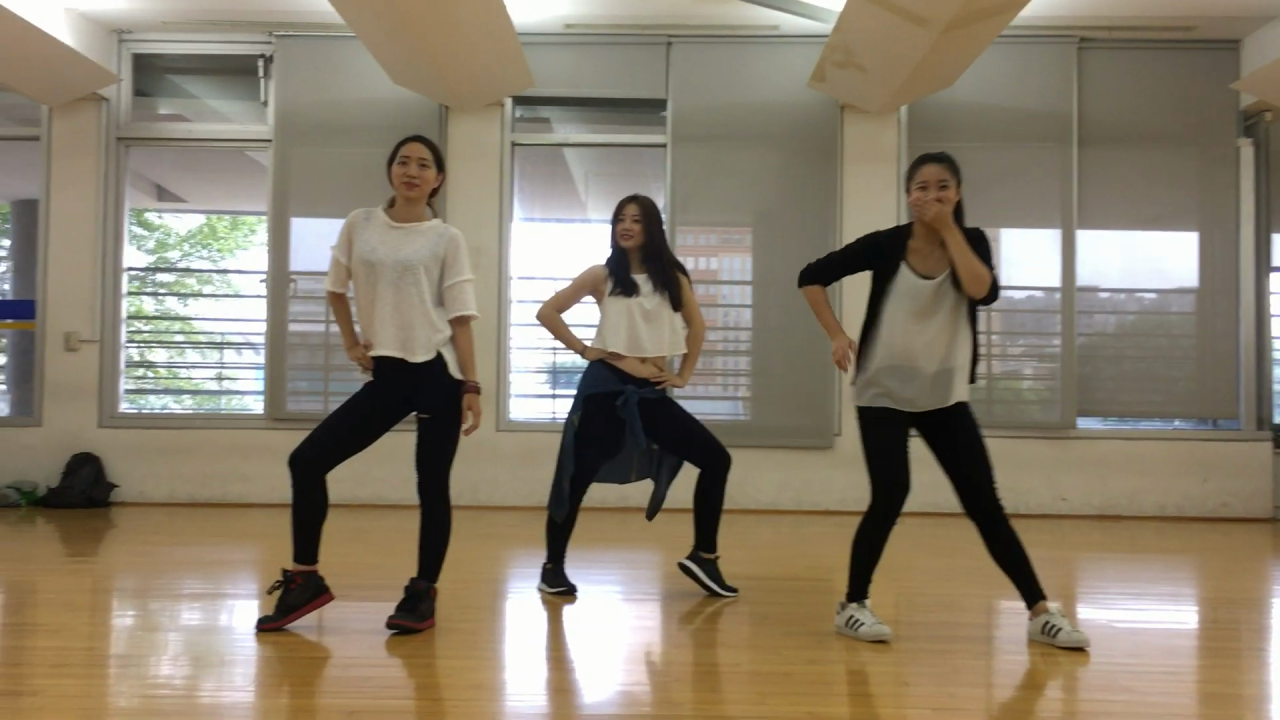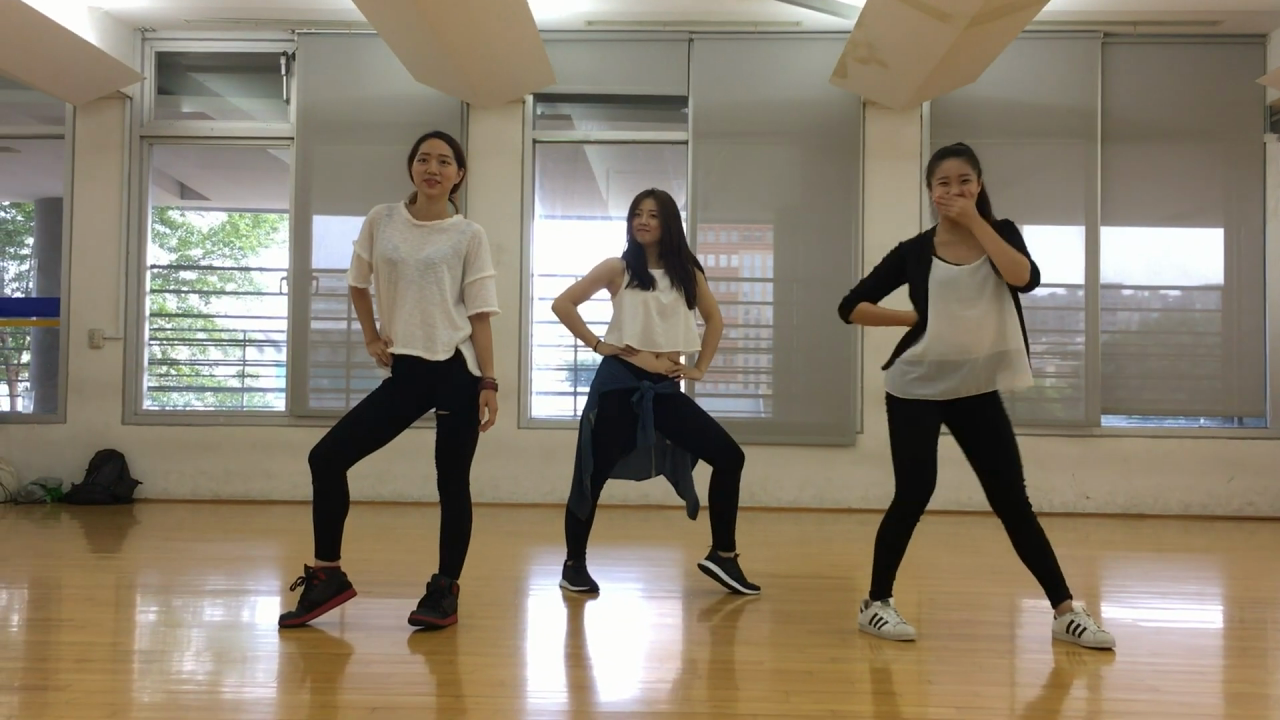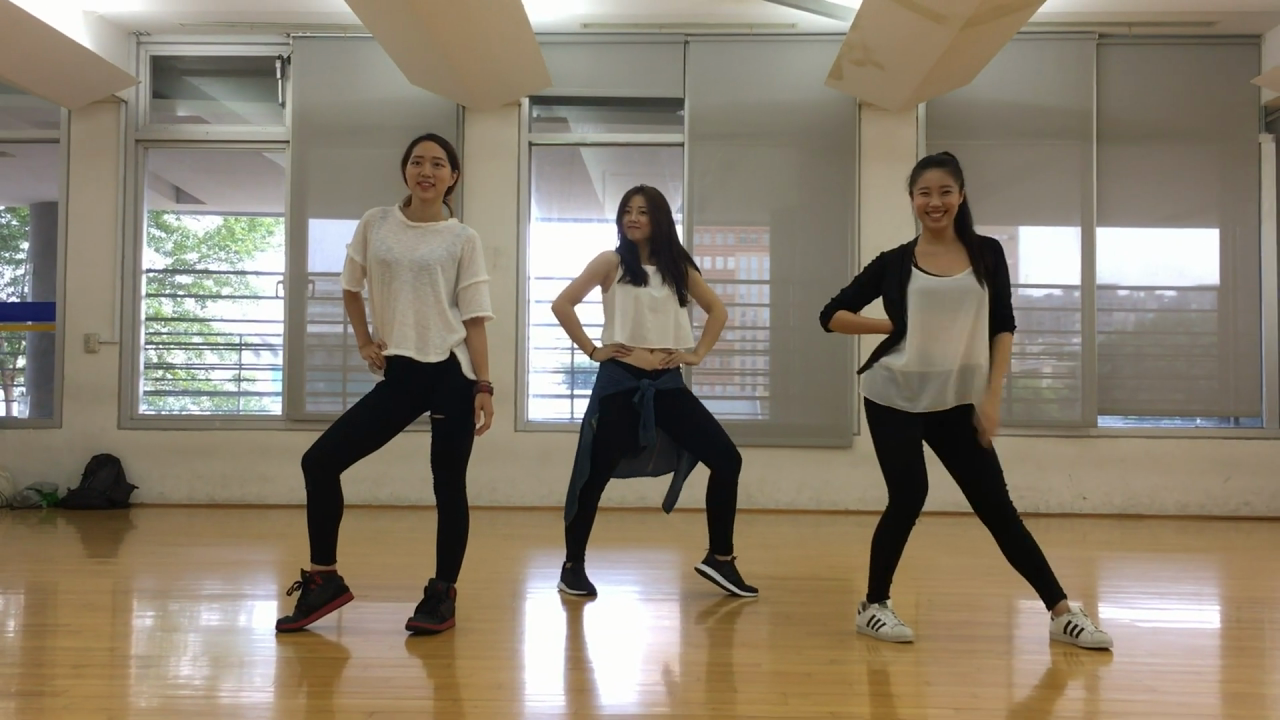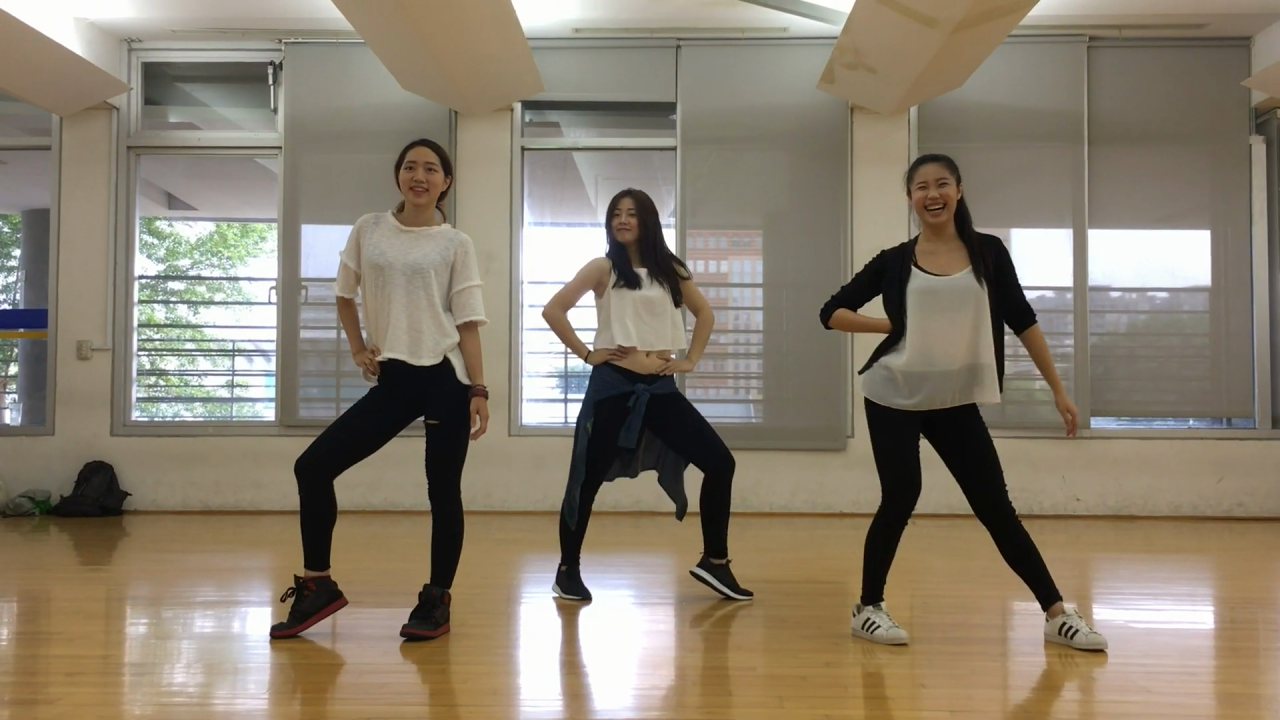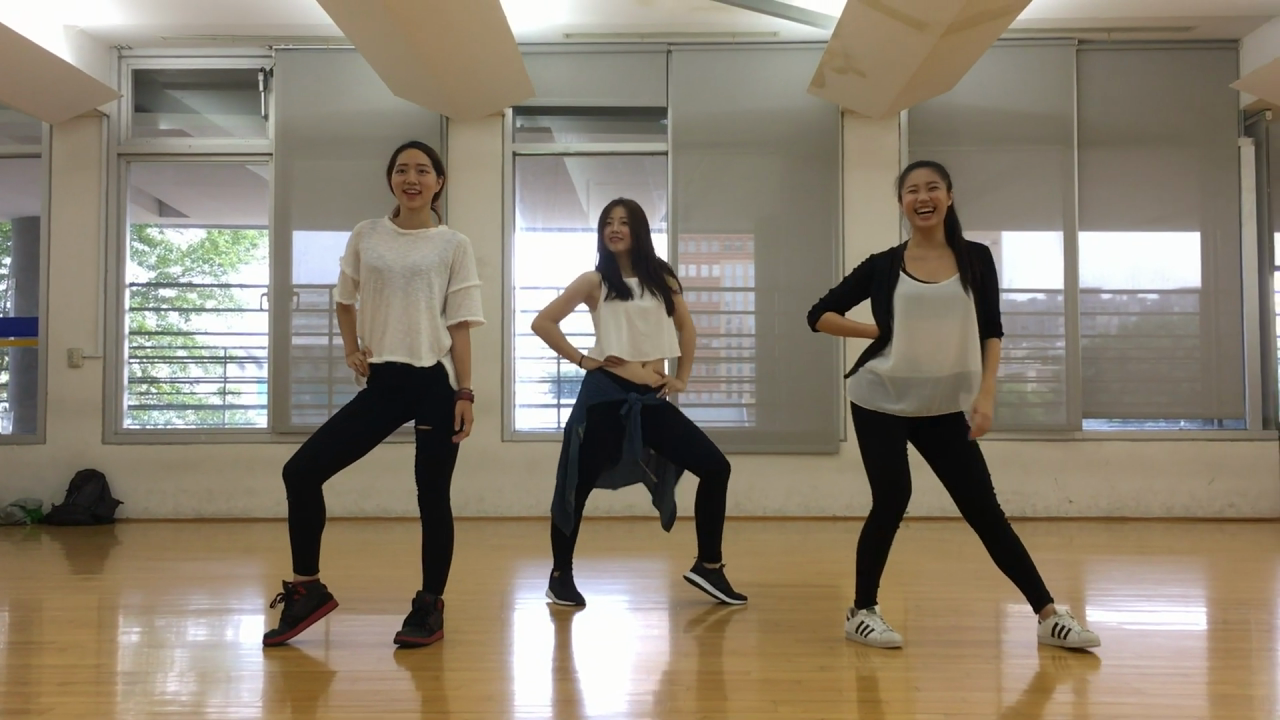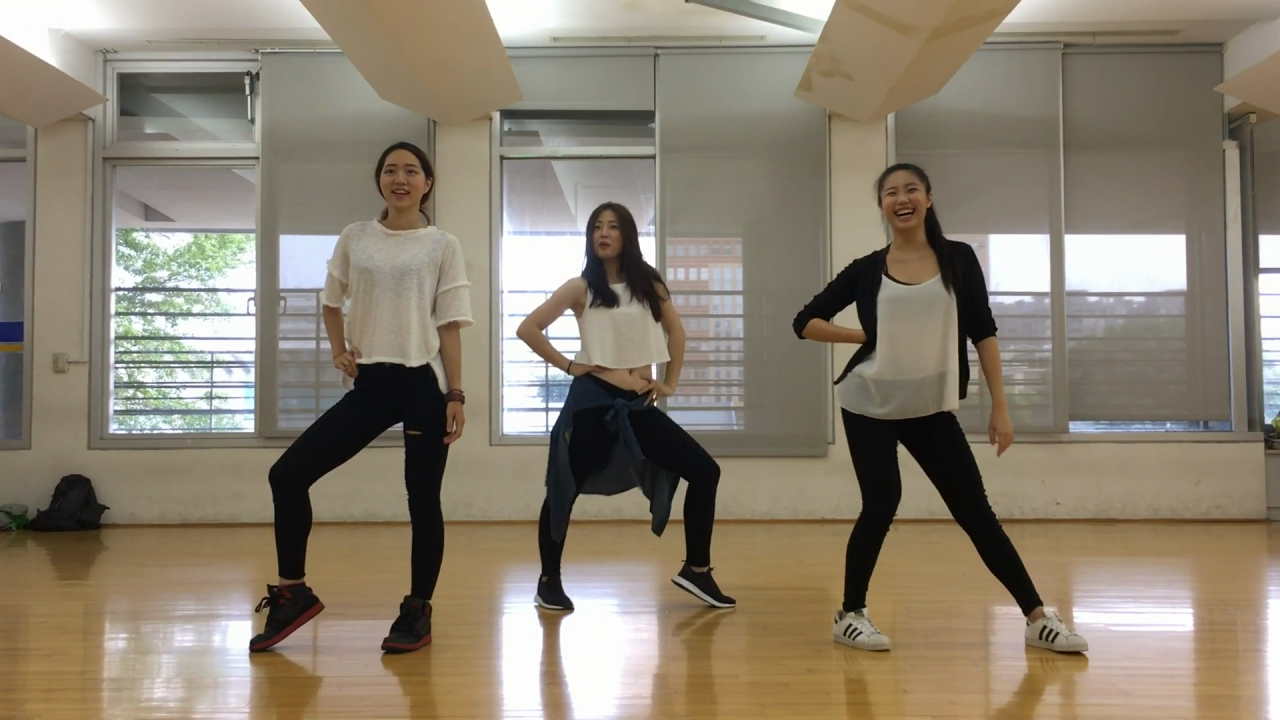
dt=0.4s
person 1, frame 1
left shoulder: (447, 239)
right shoulder: (359, 226)
left elbow: (460, 318)
right elbow: (336, 290)
left wrist: (471, 386)
right wrist: (352, 345)
left hip: (437, 374)
right hip: (385, 376)
left knee: (432, 484)
right knee: (307, 461)
left ankle: (423, 592)
right ankle: (305, 578)
person 1, frame 2
left shoulder: (469, 236)
right shoulder: (381, 221)
left elbow: (480, 315)
right elbow: (359, 284)
left wrist: (488, 383)
right wrist: (372, 340)
left hip: (457, 371)
right hip: (405, 373)
left knee: (452, 480)
right knee: (327, 457)
left ankle: (445, 589)
right ankle: (328, 575)
person 1, frame 3
left shoulder: (463, 240)
right shoulder: (374, 225)
left elbow: (474, 319)
right elbow: (351, 288)
left wrist: (484, 387)
right wrist: (364, 343)
left hip: (451, 374)
right hip: (398, 375)
left knee: (448, 484)
right knee: (320, 461)
left ankle: (443, 593)
right ankle: (324, 578)
person 1, frame 4
left shoulder: (456, 244)
right shoulder: (367, 230)
left elbow: (467, 323)
right elbow: (345, 295)
left wrist: (478, 390)
right wrist: (357, 349)
left hip: (445, 378)
right hip: (392, 380)
left knee: (443, 489)
right knee: (313, 466)
left ankle: (437, 599)
right ankle: (318, 584)
person 1, frame 5
left shoulder: (454, 245)
right shoulder: (365, 236)
left elbow: (459, 325)
right elbow: (346, 301)
left wrist: (465, 393)
right wrist: (352, 351)
left hip: (435, 383)
right hip: (382, 383)
left knee: (432, 494)
right knee: (302, 470)
left ankle: (430, 605)
right ankle: (307, 588)
person 1, frame 6
left shoulder: (443, 246)
right shoulder: (354, 238)
left elbow: (449, 325)
right elbow: (332, 303)
left wrist: (455, 395)
right wrist: (339, 353)
left hip: (424, 383)
right hip: (370, 384)
left knee: (423, 497)
right knee: (288, 473)
left ankle: (418, 610)
right ankle: (293, 591)
person 2, frame 1
left shoulder: (971, 241)
right shoulder: (885, 245)
left elbow: (983, 290)
right elbow: (812, 276)
left wrist: (948, 229)
right wrist: (838, 337)
left hip: (945, 396)
right hip: (883, 393)
left knee: (984, 503)
right knee: (889, 497)
left ankle: (1041, 612)
right ankle: (852, 605)
person 2, frame 2
left shoulder: (1000, 233)
right shoulder: (914, 250)
left elbow: (1024, 277)
right elbow: (851, 307)
left wrist: (974, 221)
right wrist: (915, 316)
left hip: (979, 391)
right hip: (917, 388)
left knee: (1013, 501)
right knee: (914, 493)
left ankle: (1066, 611)
right ankle: (876, 603)
person 2, frame 3
left shoulder: (987, 255)
right shoulder: (894, 263)
left elbow: (1003, 329)
right elbow: (832, 315)
left wrist: (992, 395)
right wrist: (891, 326)
left hip: (955, 403)
right hip: (894, 398)
left knee: (996, 506)
right knee: (908, 496)
left ankle: (1062, 612)
right ankle: (874, 605)
person 2, frame 4
left shoulder: (988, 252)
right shoulder: (894, 261)
left elbow: (1022, 320)
right elbow: (832, 312)
left wrist: (1058, 390)
right wrist: (890, 325)
left hip: (957, 402)
right hip: (894, 397)
left knee: (996, 506)
right knee: (900, 497)
left ankle: (1057, 614)
right ankle: (868, 607)
person 2, frame 5
left shoulder: (975, 259)
right shoulder: (883, 266)
left elbow: (991, 333)
right elbow: (820, 315)
left wrist: (986, 395)
right wrist: (876, 331)
left hip: (944, 408)
right hip: (880, 401)
left knee: (984, 509)
right knee: (891, 500)
left ankle: (1049, 616)
right ankle: (862, 611)
person 2, frame 6
left shoulder: (958, 259)
right shoulder: (865, 270)
left elbow: (983, 332)
right elbow: (806, 323)
left wrist: (1000, 406)
right wrist: (863, 335)
left hip: (932, 409)
right hip: (870, 405)
left knee: (975, 510)
right knee: (881, 503)
left ankle: (1038, 618)
right ankle: (850, 614)
person 3, frame 1
left shoulder: (672, 277)
right shoulder: (602, 275)
left elbow: (696, 326)
right elbow: (547, 312)
left wrist: (684, 374)
right wrist: (584, 350)
left hip: (652, 392)
right hip: (607, 386)
left knee: (716, 459)
right knee: (578, 476)
left ankle: (703, 557)
right ankle: (553, 567)
person 3, frame 2
left shoulder: (688, 272)
right shoulder: (618, 268)
left elbow: (714, 319)
right elbow: (562, 304)
left wrist: (700, 368)
right wrist: (599, 345)
left hip: (665, 388)
right hip: (620, 383)
left knee: (729, 457)
right knee: (594, 473)
left ankle: (722, 556)
right ankle: (574, 564)
person 3, frame 3
left shoulder: (679, 267)
right shoulder: (610, 263)
left elbow: (717, 310)
right elbow: (562, 305)
left wrist: (697, 354)
right wrist: (593, 350)
left hip: (667, 384)
right hip: (620, 383)
left knee: (727, 459)
right knee: (593, 475)
left ankle: (719, 559)
right ankle: (573, 567)
person 3, frame 4
left shoulder: (670, 269)
right shoulder: (603, 268)
left elbow: (704, 312)
right elbow: (553, 310)
left wrist: (690, 360)
right wrist: (586, 353)
left hip: (660, 387)
right hip: (614, 385)
left knee: (720, 463)
right knee: (588, 477)
left ankle: (714, 562)
right ankle: (568, 571)
person 3, frame 5
left shoulder: (662, 279)
right shoulder: (594, 281)
left elbow: (686, 328)
right elbow: (543, 323)
left wrist: (682, 376)
right wrist: (581, 359)
left hip: (652, 398)
right hip: (606, 393)
left knee: (715, 468)
right knee: (579, 483)
left ankle: (708, 567)
right ankle: (561, 576)
person 3, frame 6
left shoulder: (650, 284)
right shoulder: (581, 287)
left elbow: (676, 331)
right elbow: (528, 329)
left wrist: (671, 381)
right wrist: (568, 365)
left hip: (640, 404)
right hip: (594, 400)
left knee: (704, 472)
right knee: (565, 488)
left ankle: (697, 571)
right ankle: (549, 580)
